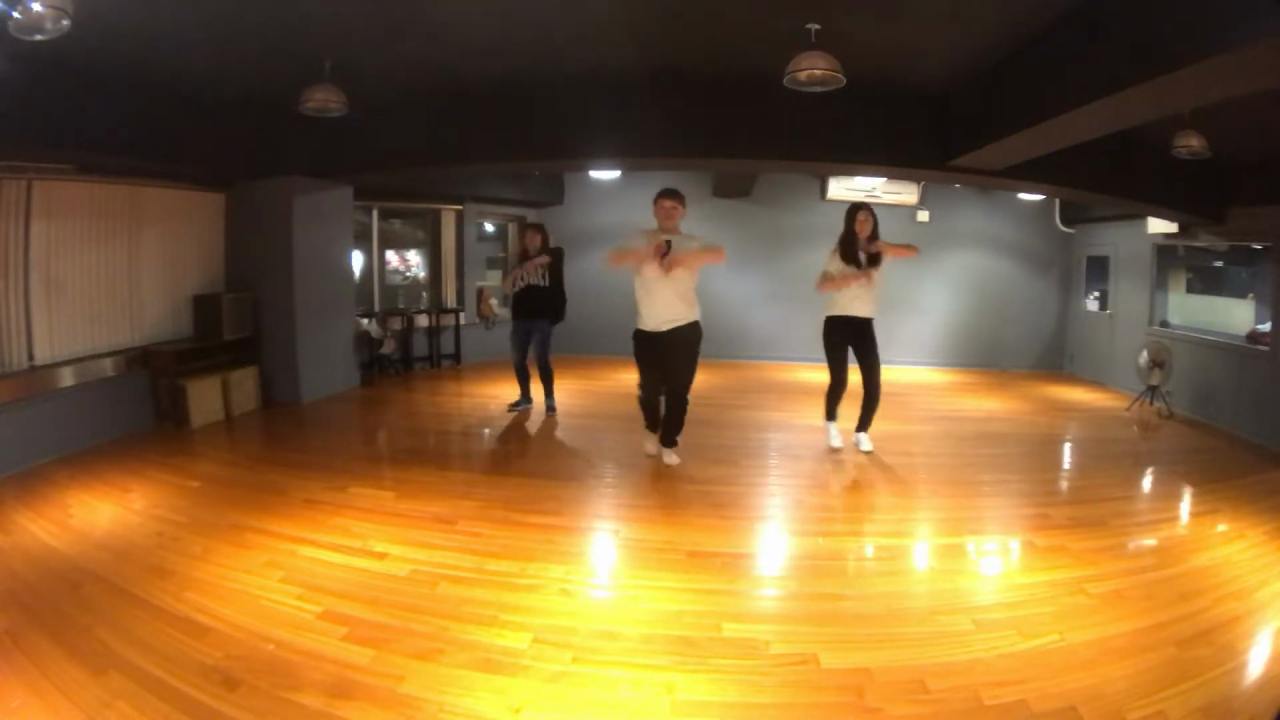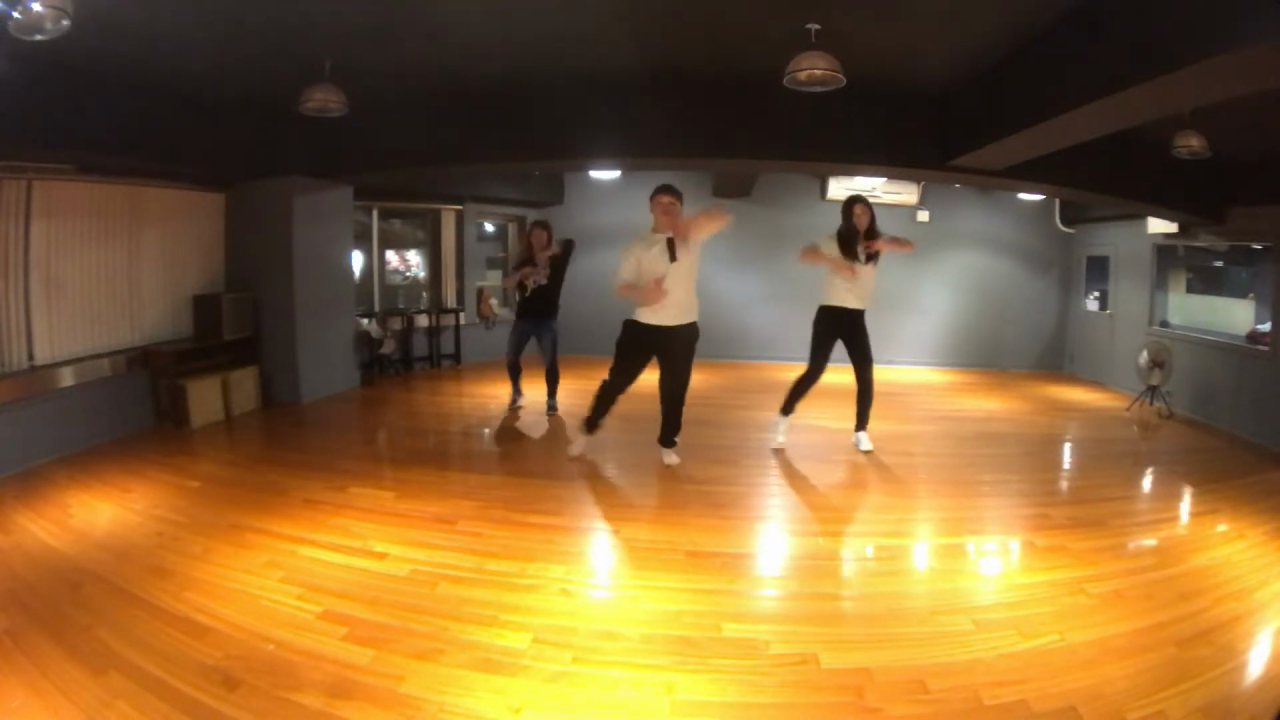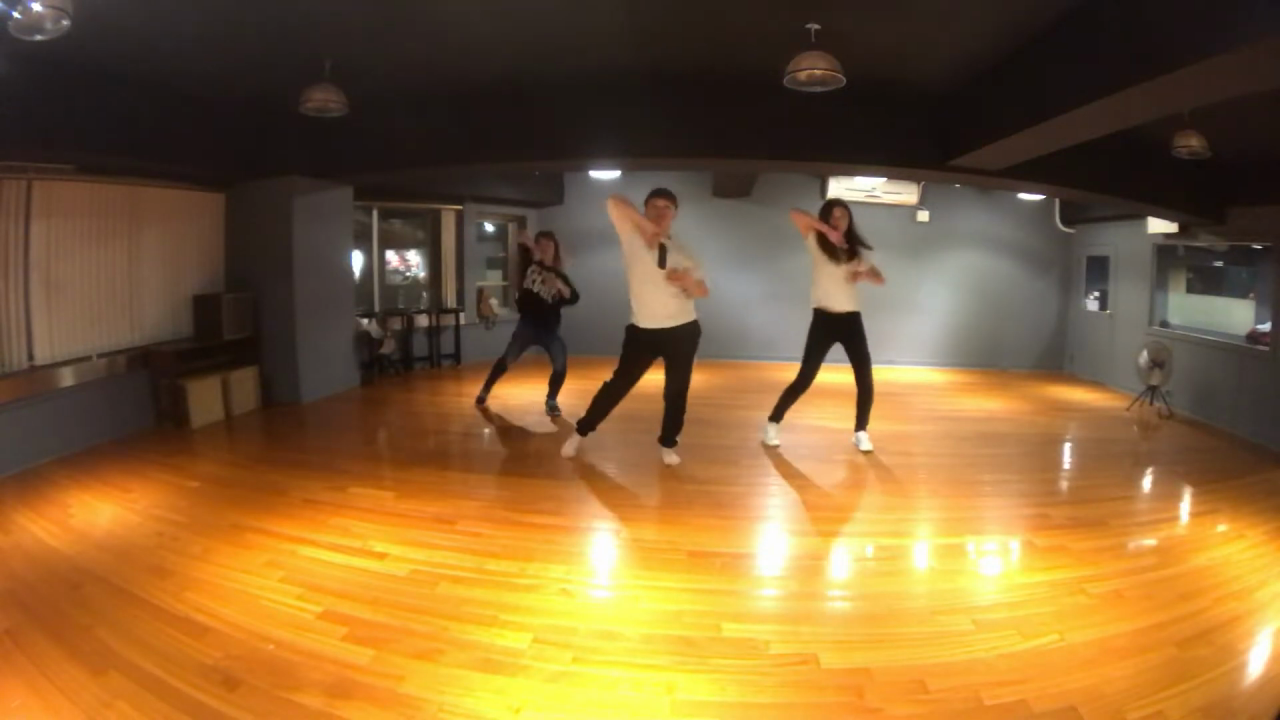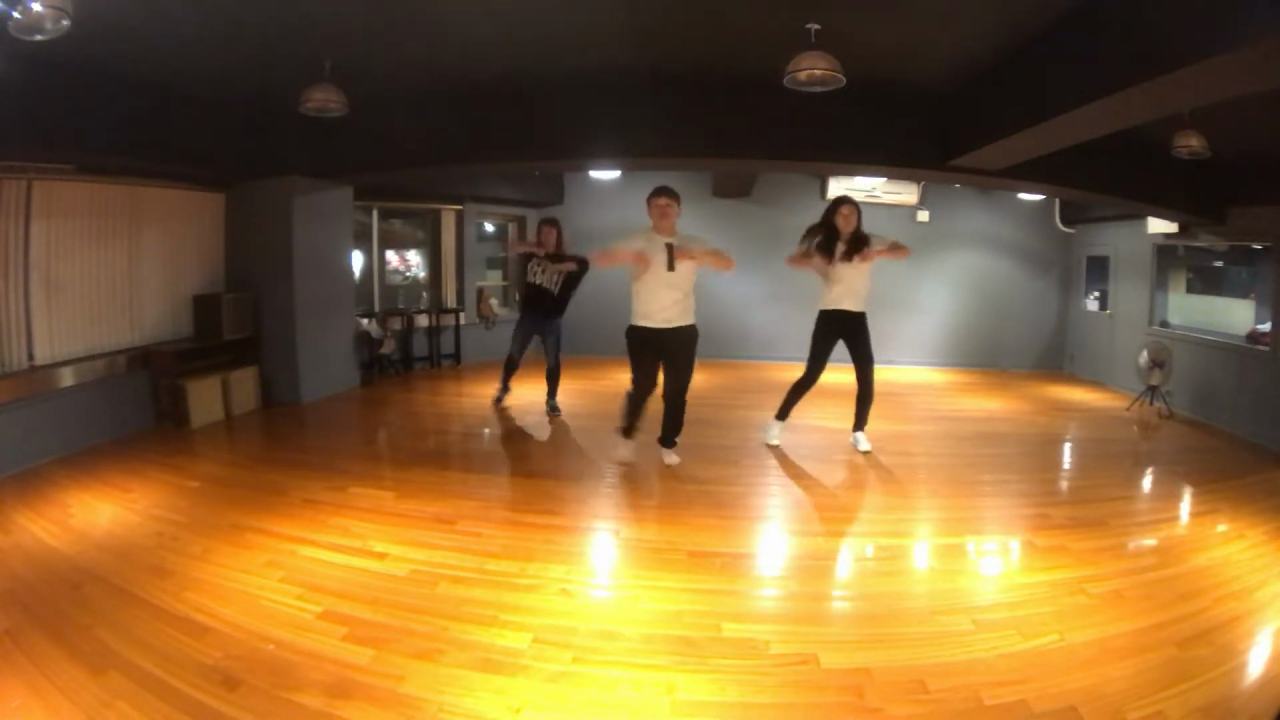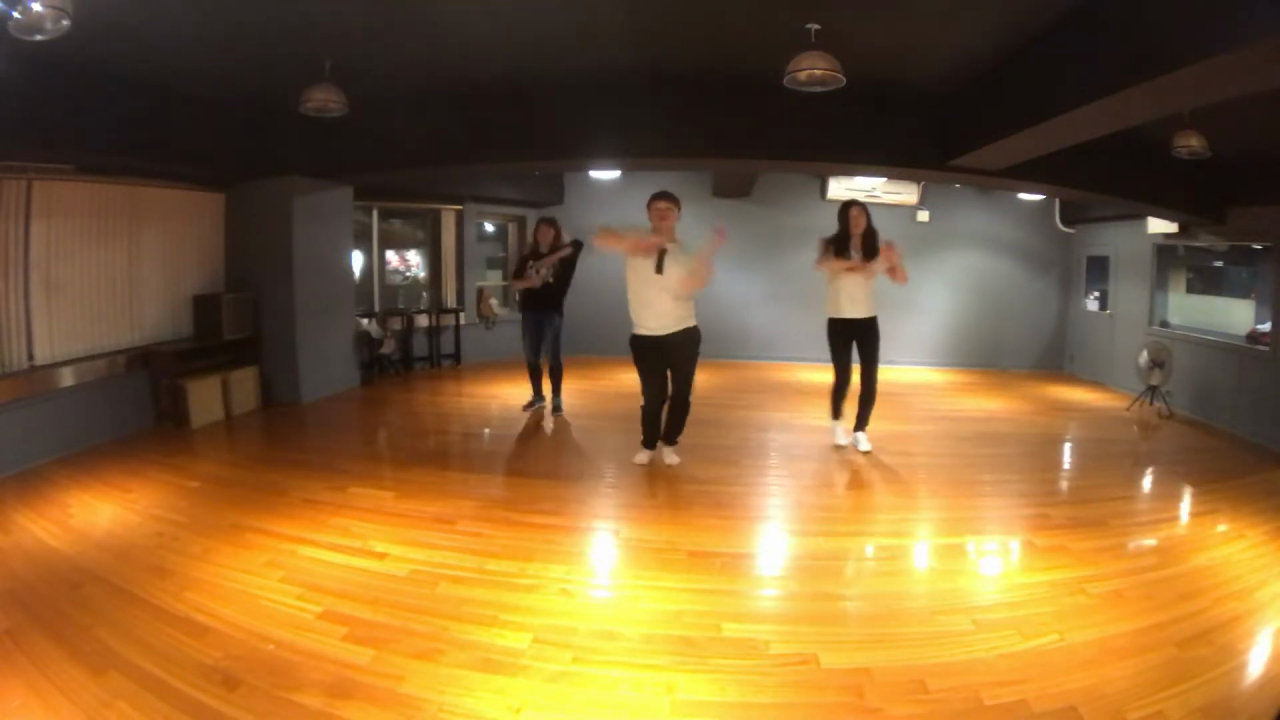
dt=0.2s
person 1, frame 1
left shoulder: (692, 243)
right shoulder: (642, 242)
left elbow: (717, 254)
right elbow: (615, 259)
left wrist: (678, 260)
right wrist: (645, 254)
left hip: (684, 330)
right hip: (648, 331)
left knee: (677, 392)
right knee: (650, 391)
left ankle: (668, 443)
right ankle: (654, 432)
person 1, frame 2
left shoulder: (691, 236)
right shoulder: (639, 247)
left elbow: (722, 217)
right elbow: (622, 286)
left wrist: (688, 224)
right wrist: (643, 291)
left hip: (681, 329)
right hip: (643, 326)
left knee: (674, 391)
right knee: (616, 381)
left ankle: (667, 444)
right ankle: (588, 429)
person 1, frame 3
left shoulder: (682, 252)
right shoulder: (633, 238)
left elbow: (702, 291)
right elbow: (614, 204)
left wrist: (687, 280)
right wrist: (648, 227)
left hip: (683, 329)
right hip: (643, 330)
left knee: (676, 391)
right knee: (619, 383)
left ankle: (667, 444)
right ankle: (580, 433)
person 1, frame 4
left shoulder: (690, 245)
right shoulder: (636, 243)
left elbow: (726, 264)
right elbow: (599, 259)
left wrist: (696, 254)
right wrist: (628, 257)
left hip: (681, 330)
right hip: (644, 329)
left knee: (676, 392)
right knee: (642, 387)
left ankle: (667, 444)
right ankle: (627, 437)
person 1, frame 5
left shoulder: (687, 254)
right shoulder: (636, 242)
left elbow: (695, 286)
right elbow: (599, 238)
left wrist: (712, 250)
right wrist: (632, 243)
left hip: (683, 333)
right hip: (646, 337)
left knee: (680, 394)
right knee: (653, 395)
left ankle: (668, 442)
right ankle: (648, 445)
person 2, frame 1
left shoulder: (880, 251)
right shoulder: (839, 253)
left elbow: (914, 251)
right elbow: (822, 285)
left wrist: (885, 248)
right wrist: (852, 278)
left hip: (864, 325)
right hip: (837, 323)
left knee: (873, 383)
right knee: (839, 380)
left ankle: (861, 432)
right ankle: (831, 423)
person 2, frame 2
left shoulder: (876, 241)
right shoulder: (836, 242)
left elbow: (909, 245)
right elbow: (806, 255)
left wrist: (886, 243)
right wrist: (836, 264)
left hip: (856, 317)
right hip: (829, 314)
left knee: (866, 378)
right knee: (814, 372)
left ankle: (861, 432)
right ankle: (784, 418)
person 2, frame 3
left shoulder: (857, 250)
right shoulder: (817, 242)
left elbow: (880, 278)
right elbow: (796, 214)
left wrist: (863, 275)
right wrist: (827, 231)
left hip: (852, 320)
right hip: (824, 320)
left knee: (865, 381)
right knee: (805, 379)
left ankle: (861, 431)
right ankle: (773, 424)
person 2, frame 4
left shoulder: (868, 243)
right shoulder: (821, 244)
left elbow: (903, 251)
right elbow: (792, 260)
left wrist: (879, 254)
right wrist: (816, 264)
left hip: (856, 319)
right hip: (828, 317)
left knee: (867, 380)
right knee: (810, 376)
left ankle: (859, 432)
right ankle: (778, 422)
person 2, frame 5
left shoulder: (875, 251)
right shoulder: (833, 246)
left elbow: (901, 280)
right elbow: (822, 263)
left wrist: (895, 259)
right wrist: (859, 266)
left hip: (867, 322)
right hip: (838, 322)
left knee: (869, 381)
right knee: (842, 378)
left ankle: (859, 431)
right ankle: (837, 422)
person 3, frame 1
left shoulder: (548, 259)
right shoulder: (520, 264)
left elbow: (557, 253)
right elbow: (506, 288)
left wrist: (533, 262)
right wrist: (512, 273)
left hip: (542, 317)
right hip: (520, 318)
left knee: (541, 358)
right knee: (518, 360)
left ankle: (549, 399)
right ankle: (525, 398)
person 3, frame 2
left shoulder: (556, 257)
right shoulder: (524, 263)
left elbow: (568, 244)
right elbow: (508, 283)
left wrist: (545, 253)
right wrist: (521, 273)
left hip: (546, 318)
right hip: (524, 317)
left knee: (550, 360)
right knee: (512, 357)
left ankle: (551, 400)
right ankle: (516, 393)
person 3, frame 3
left shoulder: (560, 276)
right shoulder: (531, 262)
left elbow: (573, 298)
right elbow: (522, 238)
left wrist: (559, 285)
right wrist: (534, 249)
left hip: (549, 329)
right hip: (527, 324)
left knee: (561, 366)
right knee: (507, 359)
left ankle: (551, 401)
right ankle: (485, 390)
person 3, frame 4
left shoulder: (564, 260)
right shoulder: (532, 255)
left elbow: (584, 265)
right elbow: (514, 247)
left wrist: (559, 266)
right wrist: (535, 249)
left hip: (550, 317)
right hip: (528, 314)
left knee: (553, 360)
right knee: (514, 354)
left ankle: (551, 400)
right ankle: (503, 388)
person 3, frame 5
left shoulder: (561, 254)
right shoulder: (528, 258)
left elbow: (578, 245)
right elbow: (515, 283)
left wrist: (554, 257)
right wrist: (531, 281)
left hip: (552, 313)
right hip: (530, 313)
left knee: (552, 356)
right knee: (531, 358)
left ankle: (557, 399)
right ankle: (538, 396)
